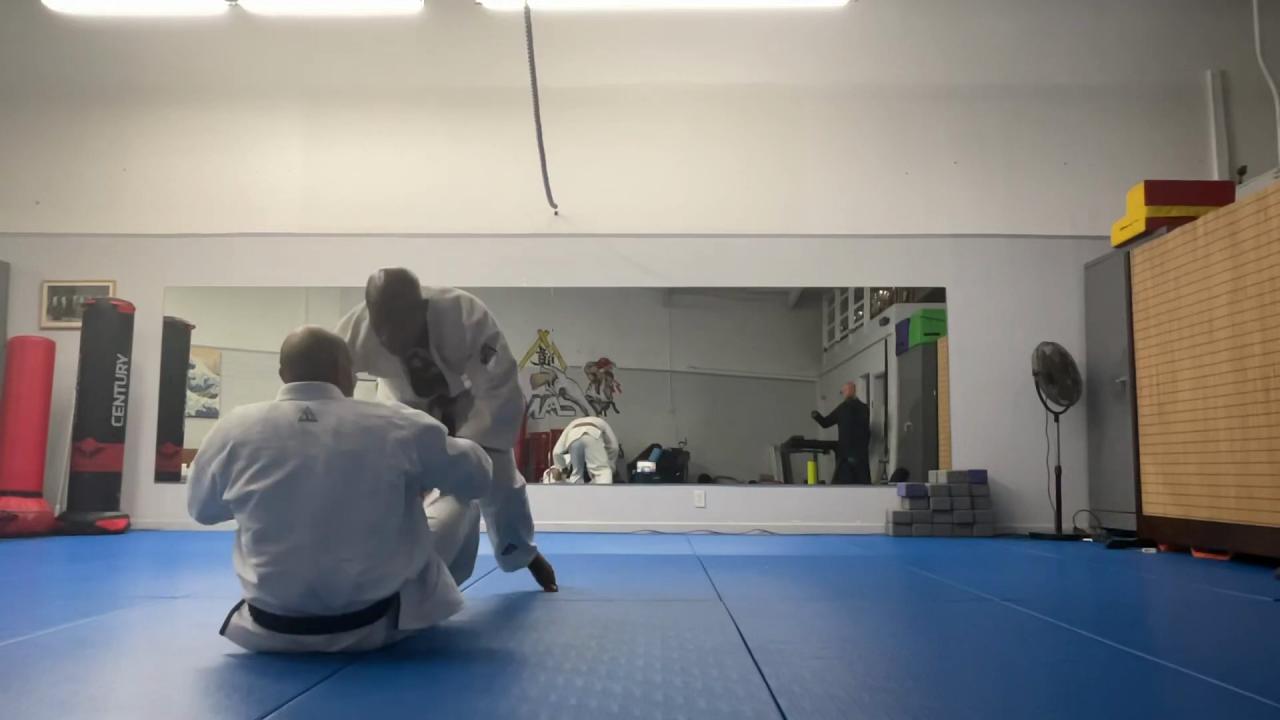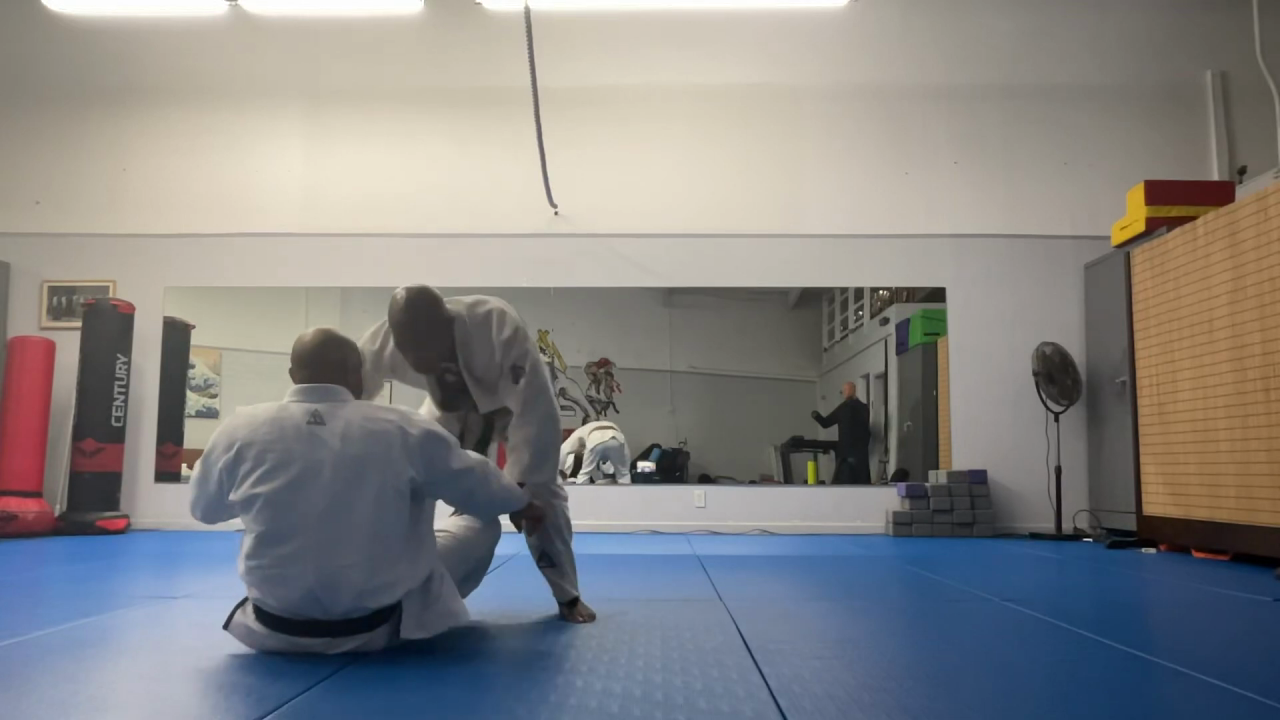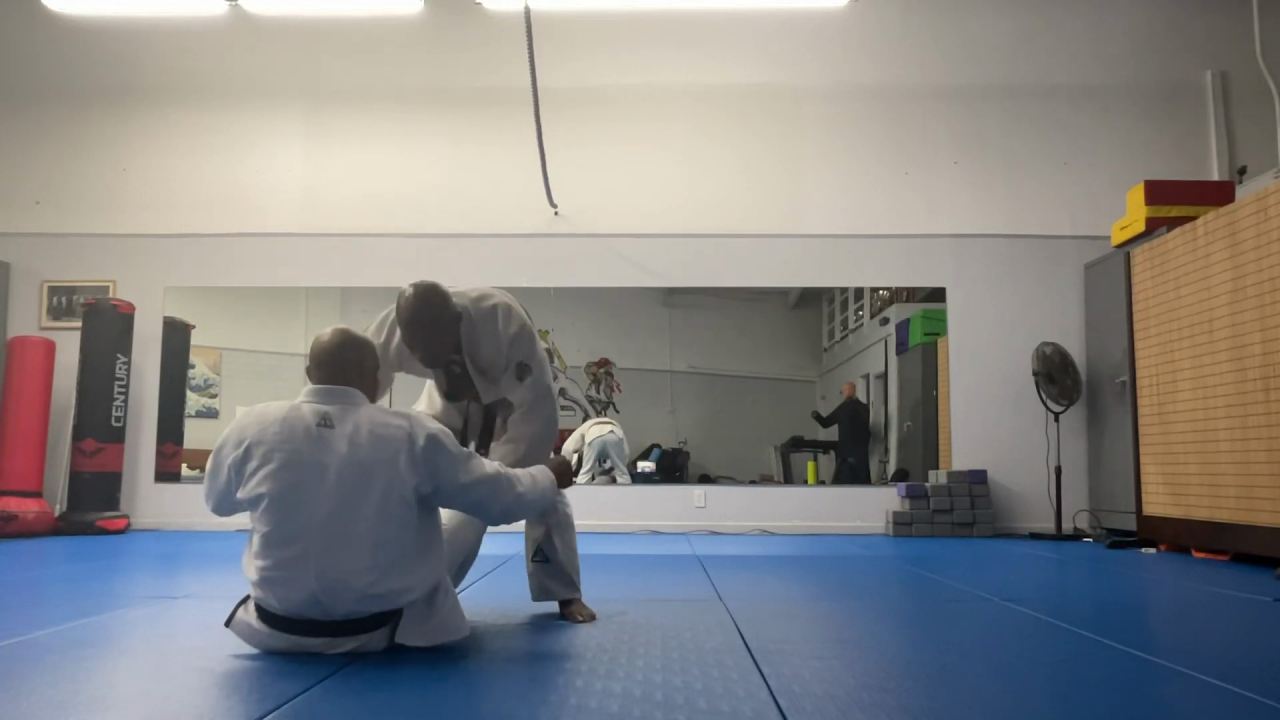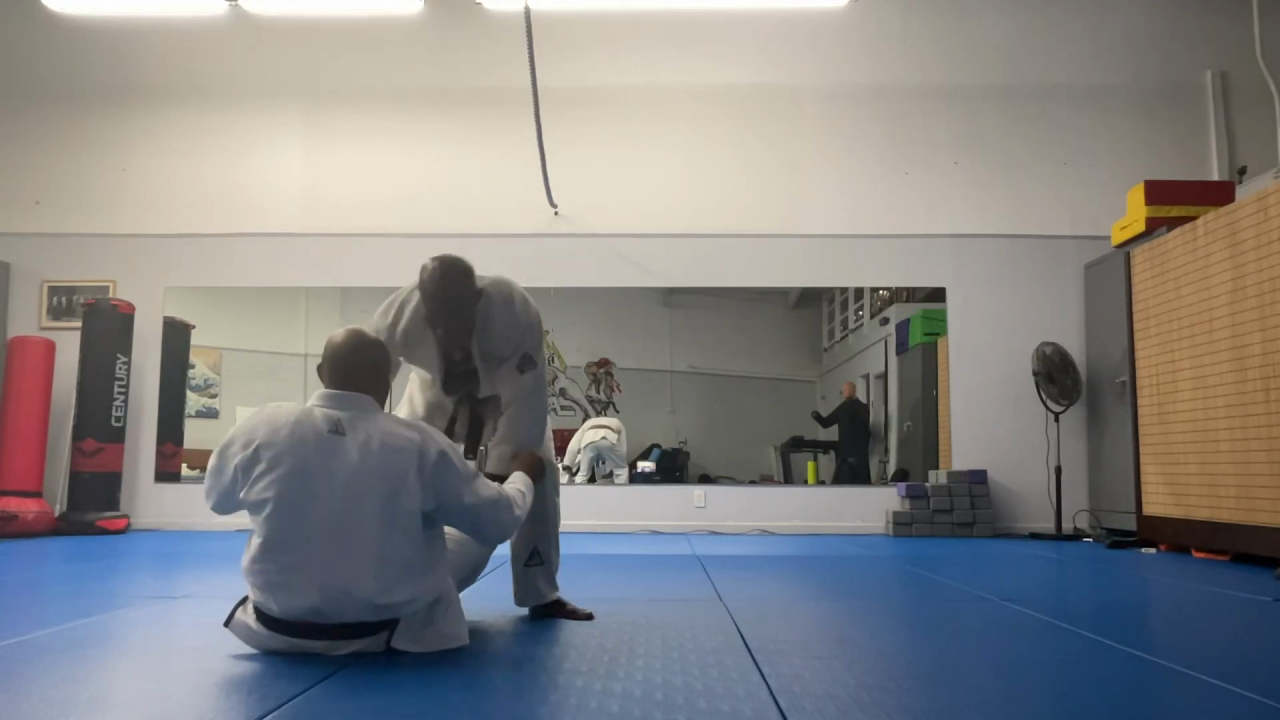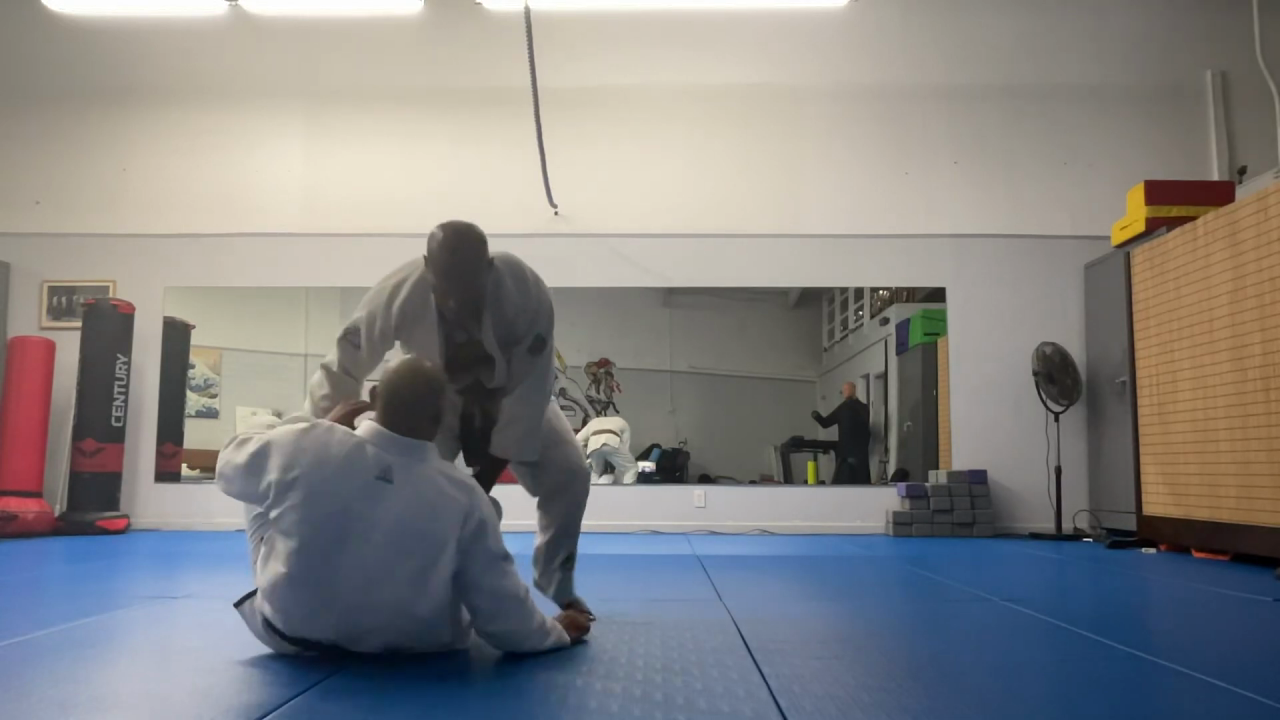
dt=0.5s
person 1, frame 1
left shoulder: (466, 315)
right shoulder: (354, 331)
left elbow: (503, 388)
left hip: (469, 402)
right hip: (407, 407)
left knee: (499, 484)
left ankle: (524, 552)
person 1, frame 2
left shoulder: (498, 327)
right shoulder: (382, 343)
left elbow: (537, 413)
left wrist: (513, 487)
left hip: (514, 401)
right hip: (450, 410)
left knee: (542, 487)
left ankle: (566, 593)
person 1, frame 3
left shoulder: (504, 321)
right shoulder: (389, 332)
left elbow: (536, 414)
left hip: (514, 394)
right hip: (448, 399)
left ankle: (566, 593)
person 1, frame 4
left shoulder: (516, 311)
right shoulder: (398, 315)
left elbow: (525, 406)
left wrist: (492, 483)
left hip: (504, 392)
right hip: (435, 394)
left ankle: (540, 595)
person 1, frame 5
left shoulder: (525, 293)
right shoulder: (395, 296)
left elbow: (530, 388)
right elbow: (344, 366)
left wrist: (487, 474)
left hip: (512, 391)
left knee: (569, 475)
left ankle: (554, 581)
person 2, frame 1
left shoulder: (235, 429)
right shoulder: (396, 425)
left elbow: (202, 509)
right elbow: (475, 475)
left hip: (274, 628)
right hip: (374, 623)
right knee: (458, 503)
person 2, frame 2
left shoulder: (242, 430)
right shoulder: (403, 430)
left elbow: (205, 508)
right elbow: (479, 486)
right wrist: (522, 504)
left hip: (278, 629)
right hip: (379, 625)
right knee: (482, 521)
person 2, frame 3
left shoulder: (253, 427)
right shoulder: (412, 435)
left elbow: (219, 500)
right elbow: (502, 498)
right wrist: (550, 477)
left hip: (282, 628)
right hip: (383, 628)
person 2, frame 4
left shoulder: (261, 428)
right shoulder: (421, 446)
left elbow: (219, 498)
right elbow: (496, 521)
right wrist: (523, 477)
left hip: (282, 630)
right hip: (389, 632)
right knee: (473, 539)
person 2, frame 5
left shoulder: (304, 446)
right shoulder: (464, 500)
left elbow: (231, 463)
right elbow: (504, 615)
right wrist: (559, 632)
left hip: (288, 632)
right hip: (401, 646)
